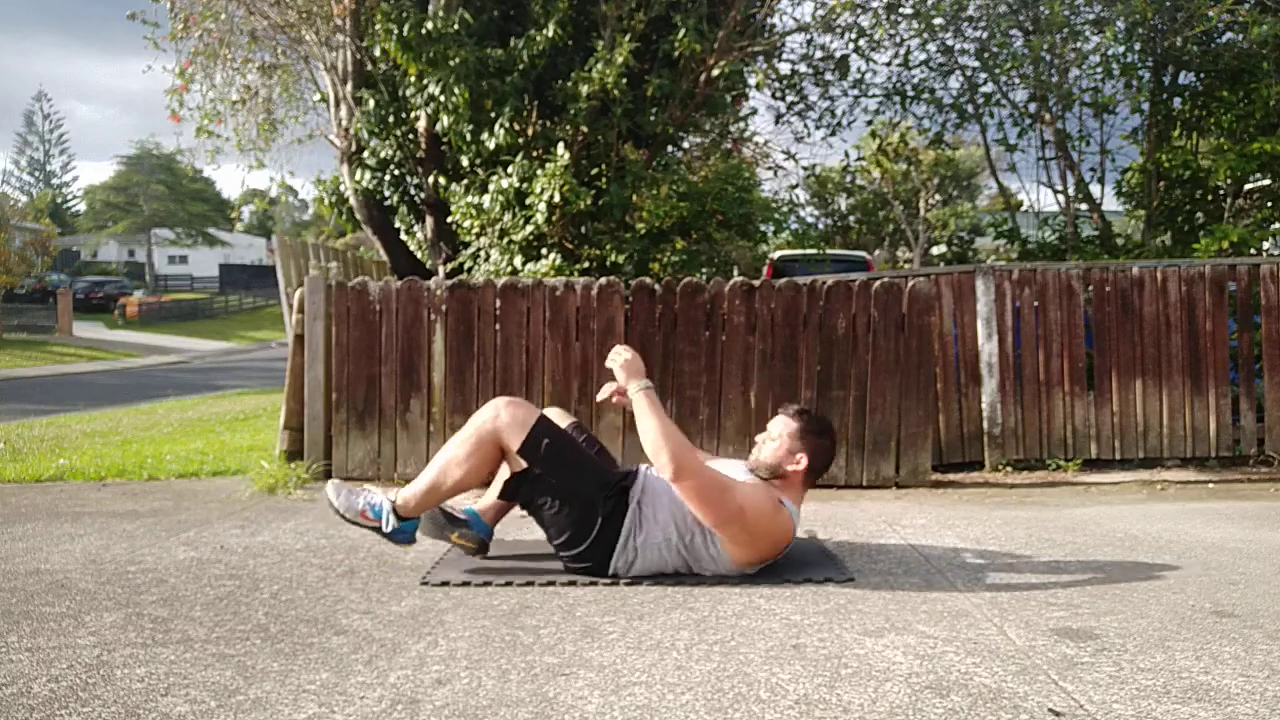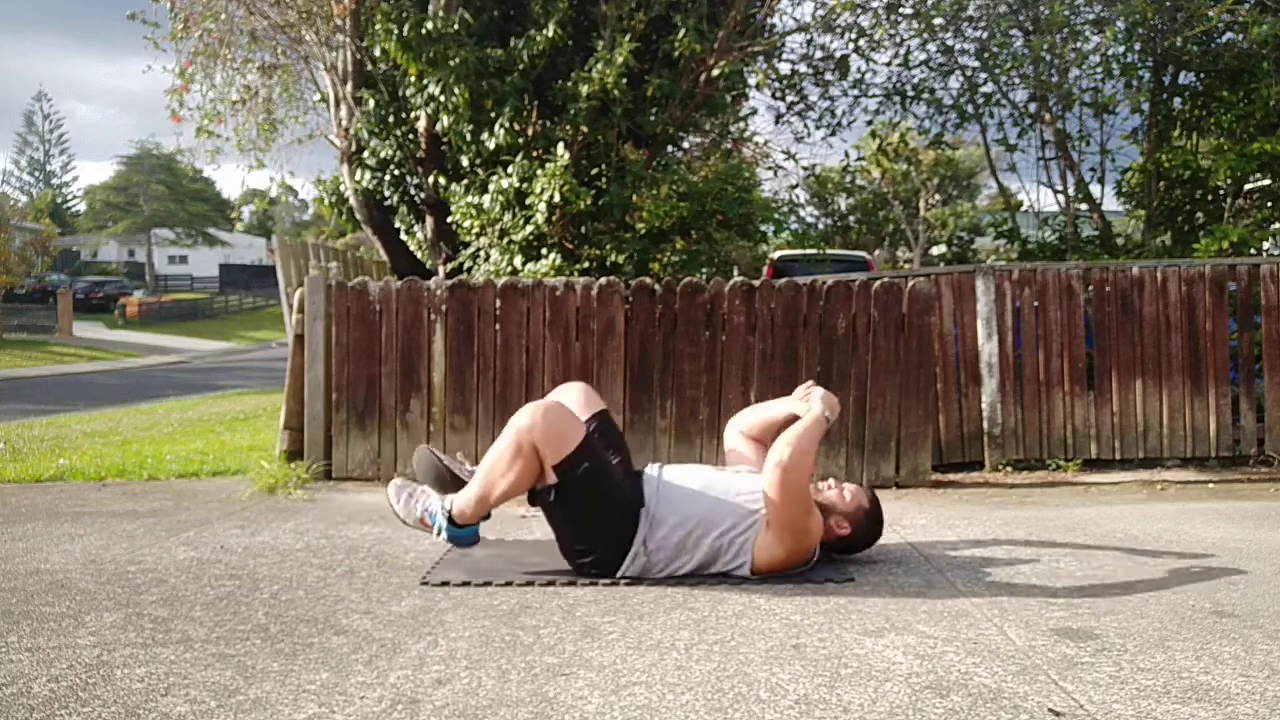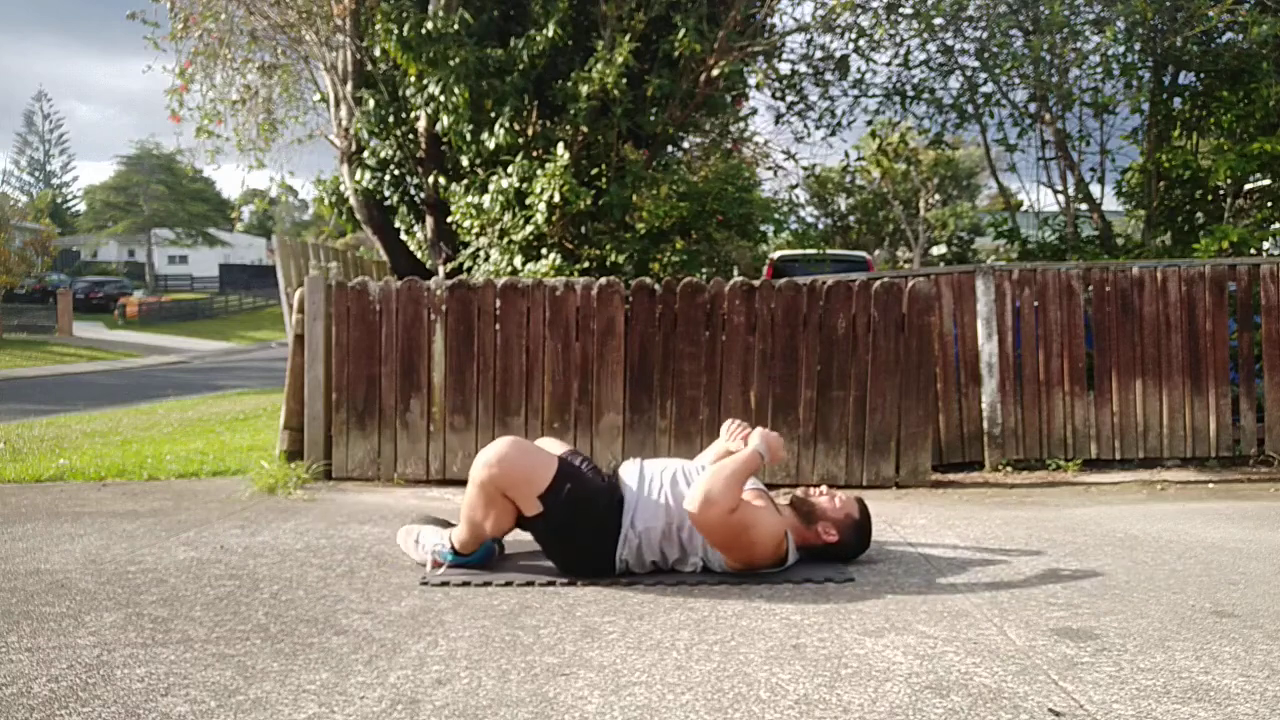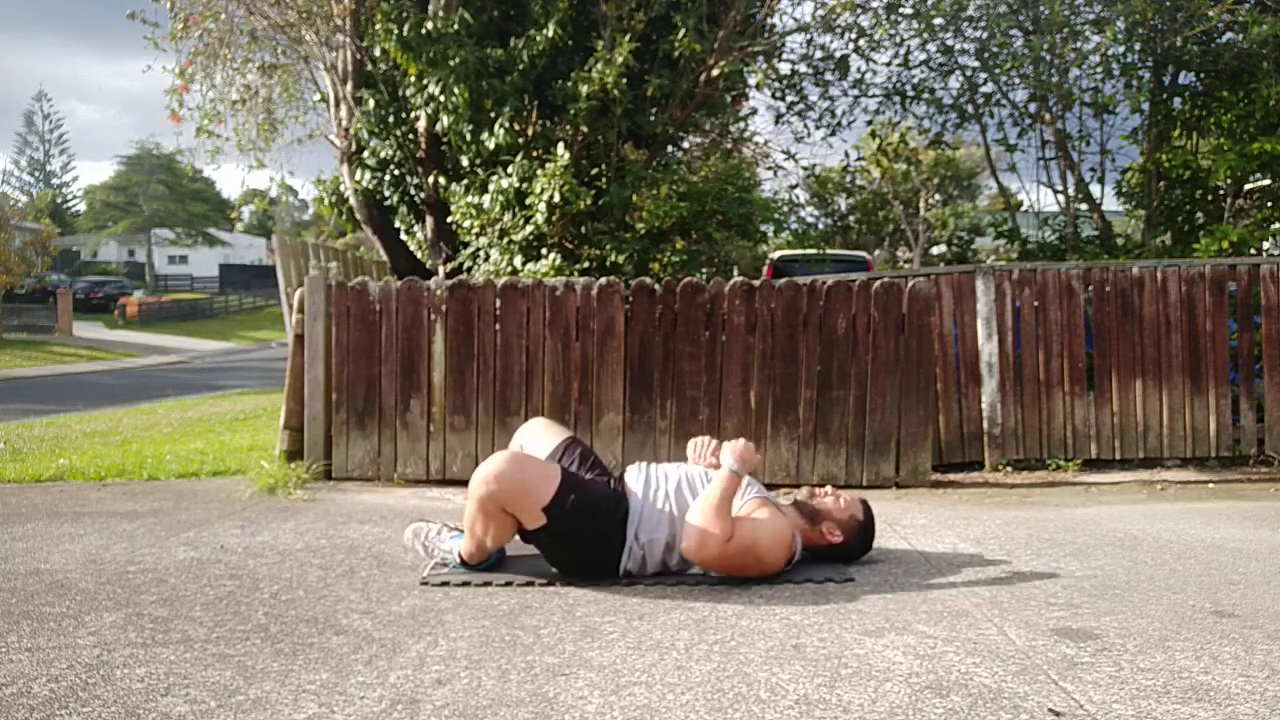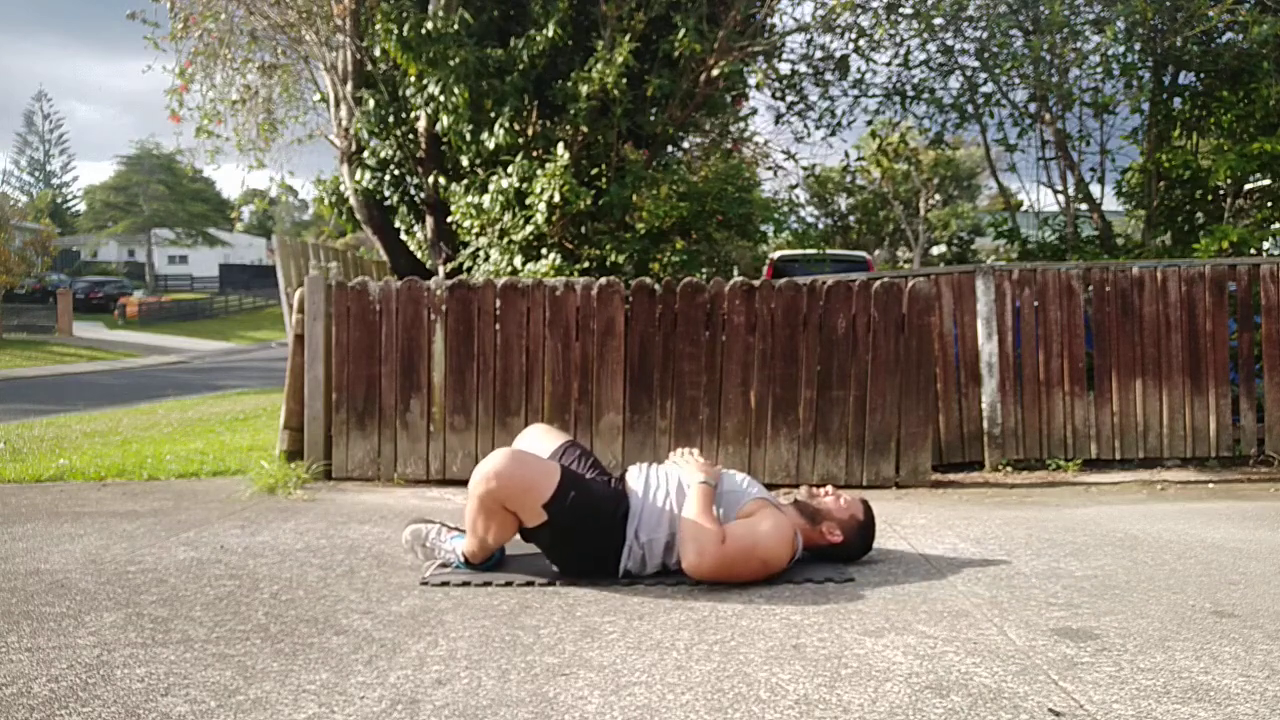
dt=0.5s
person 1, frame 1
left shoulder: (769, 521)
right shoulder: (760, 486)
left elbow: (677, 469)
right elbow: (684, 462)
left wrist: (640, 384)
right wrist: (637, 396)
left hip: (605, 535)
right hip: (625, 496)
left knee: (503, 415)
right knee: (553, 421)
left ankle: (399, 512)
right ankle: (477, 521)
person 1, frame 2
left shoulder: (797, 538)
right shoulder: (767, 493)
left elbow: (784, 473)
right elbow: (739, 429)
left wrist: (820, 415)
right wrist: (793, 404)
left hip: (614, 538)
right hip: (629, 496)
left knee: (538, 419)
right knee: (573, 394)
left ankle: (456, 516)
right ankle: (477, 487)
person 1, frame 3
left shoulder: (767, 536)
right shoulder: (763, 509)
left elbow: (703, 505)
right elbow: (692, 482)
left wrist: (757, 453)
right wrist: (726, 445)
left hip: (603, 534)
right hip: (613, 497)
left knee: (501, 459)
right knee: (540, 449)
left ankle: (462, 548)
right ankle: (480, 531)
person 1, frame 4
left shoulder: (777, 540)
right shoulder: (768, 512)
left elbow: (701, 544)
left wrist: (735, 468)
right wrist: (706, 462)
left hip: (609, 534)
right hip: (615, 496)
left knee: (499, 473)
right knee: (534, 431)
left ankle: (471, 553)
right ankle: (483, 531)
person 1, frame 5
left shoulder: (778, 538)
right shoulder: (770, 511)
left elbow: (699, 557)
left wrist: (700, 479)
right wrist: (696, 471)
left hip: (609, 533)
right hip: (616, 494)
left knee: (501, 469)
right knee: (535, 436)
left ankle: (471, 553)
right ankle: (486, 528)
